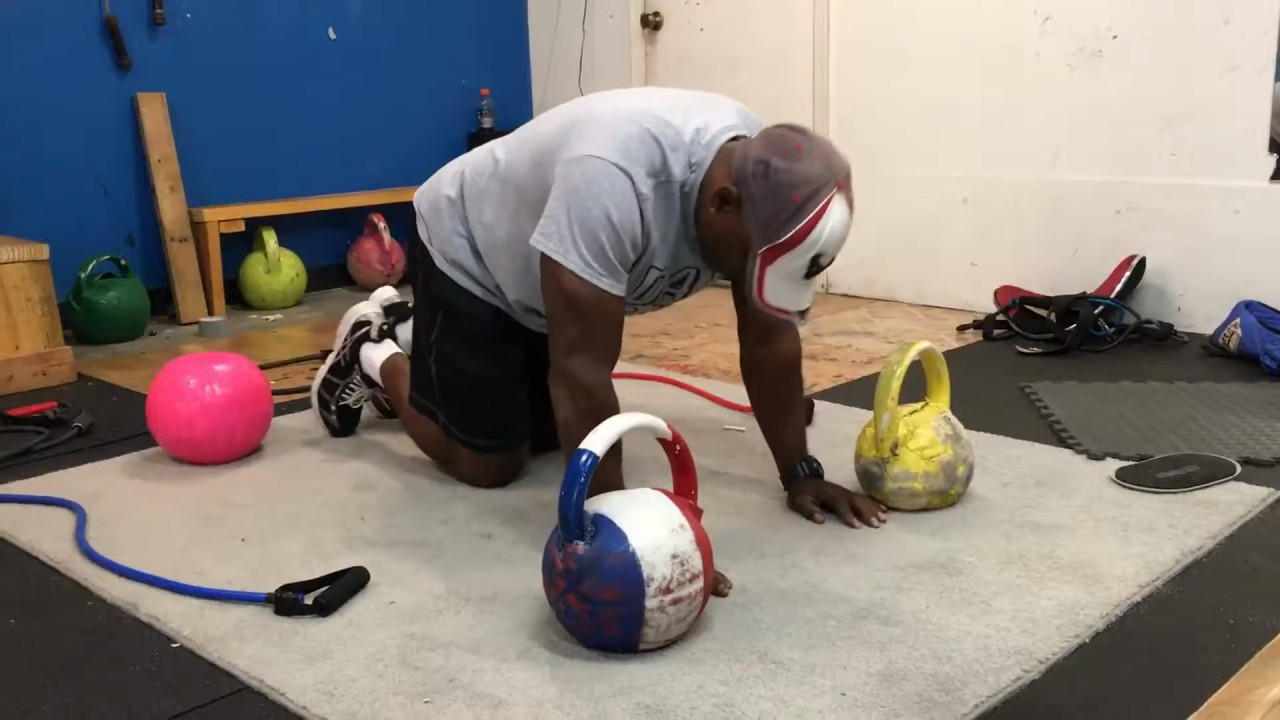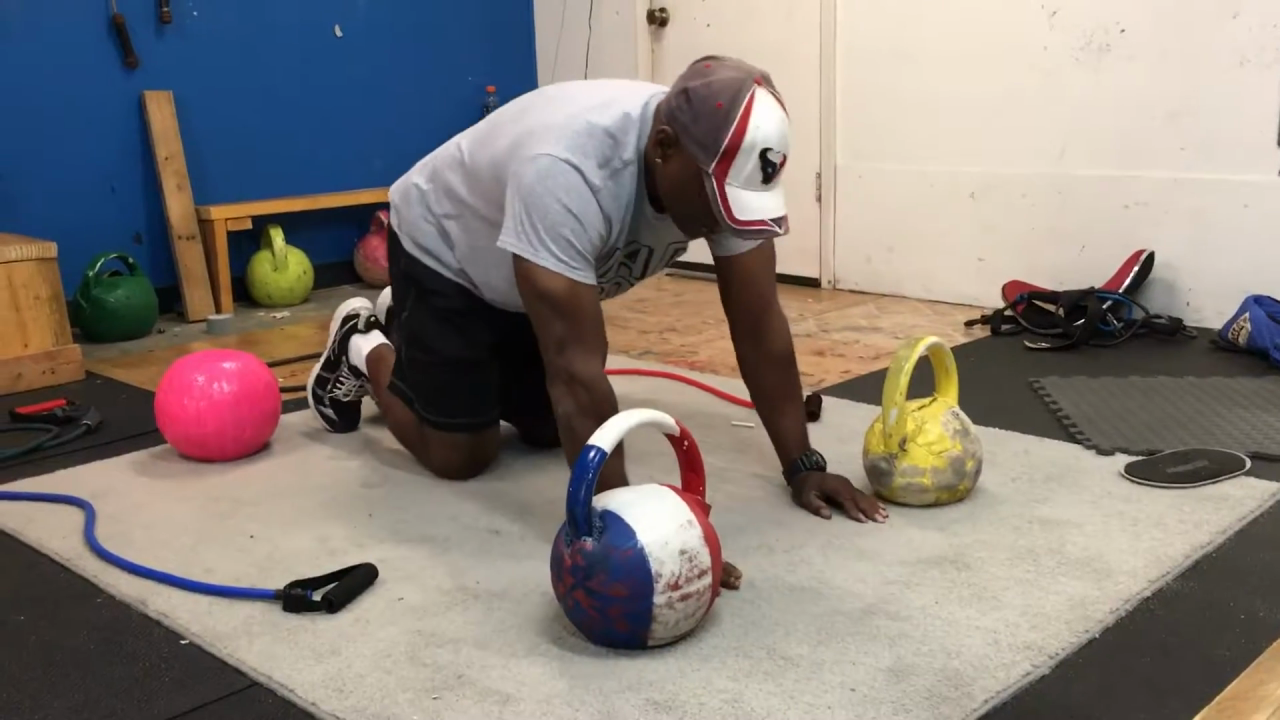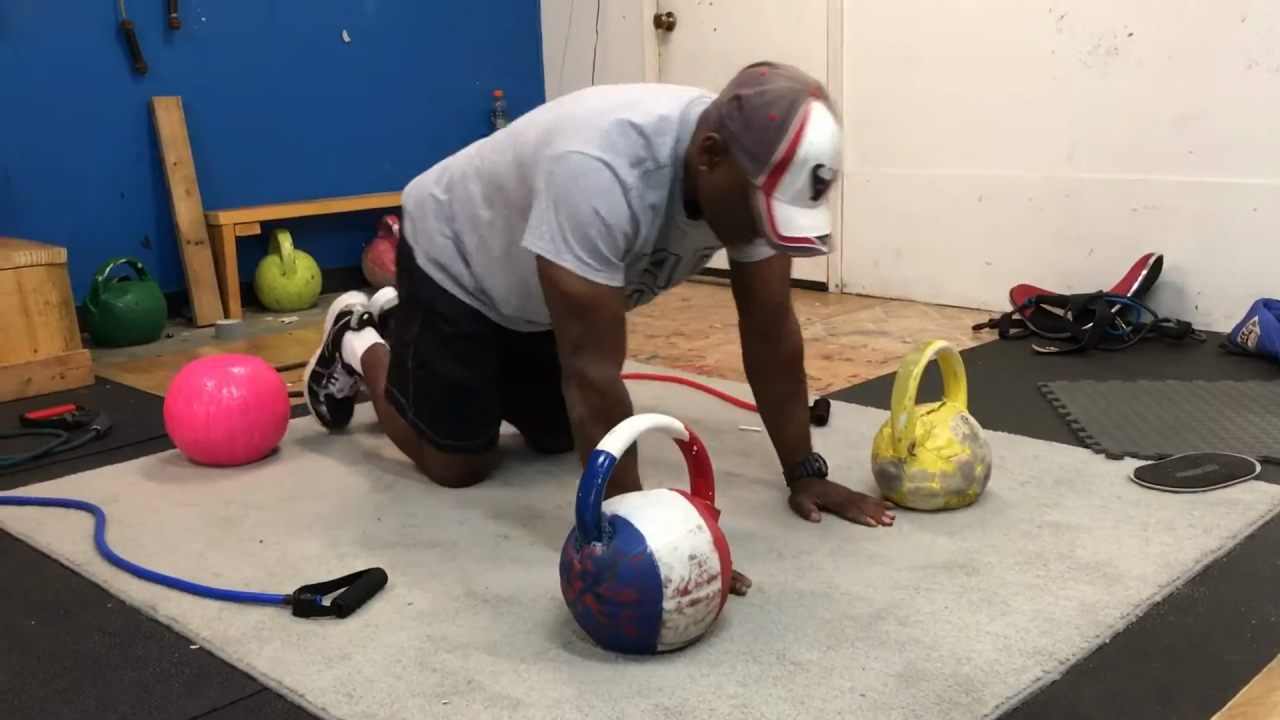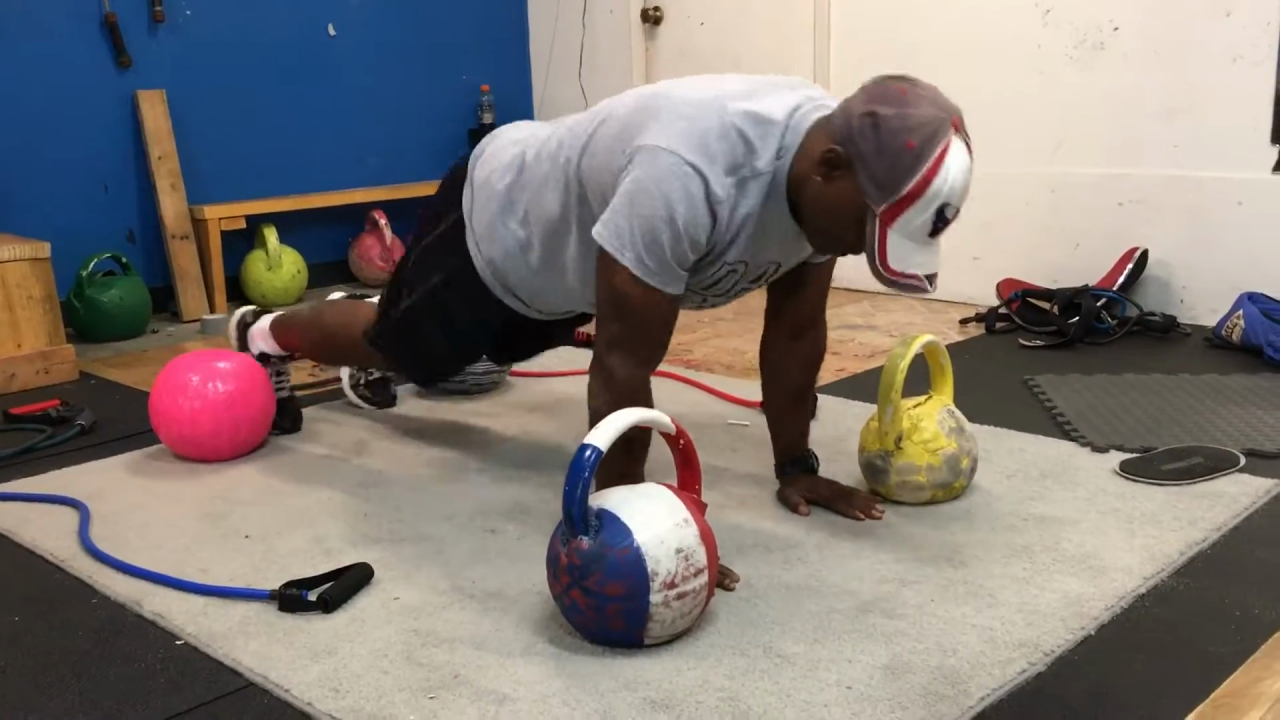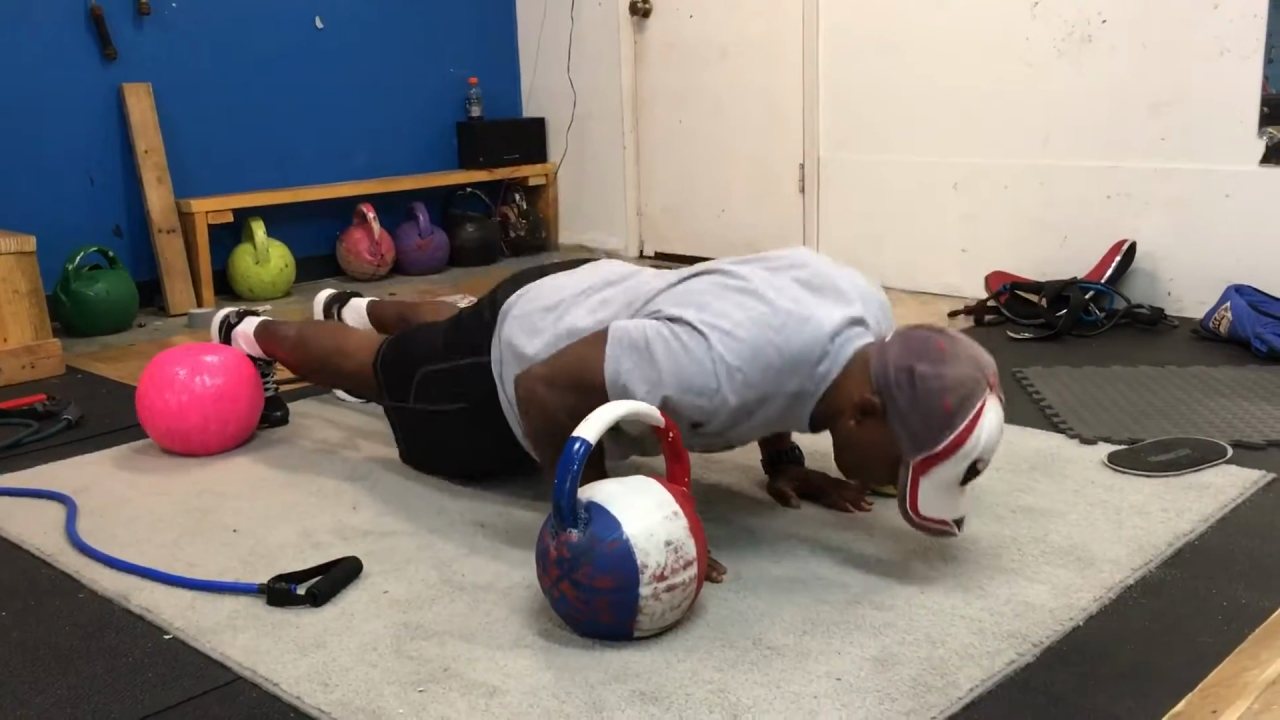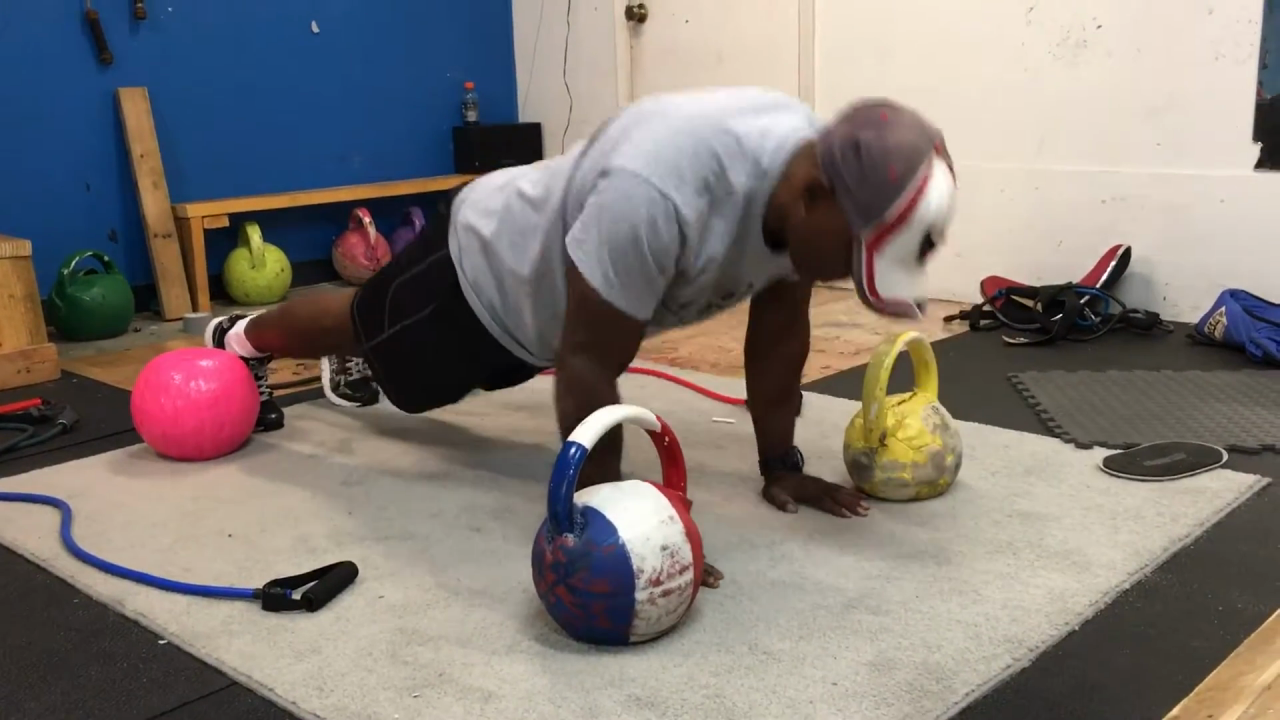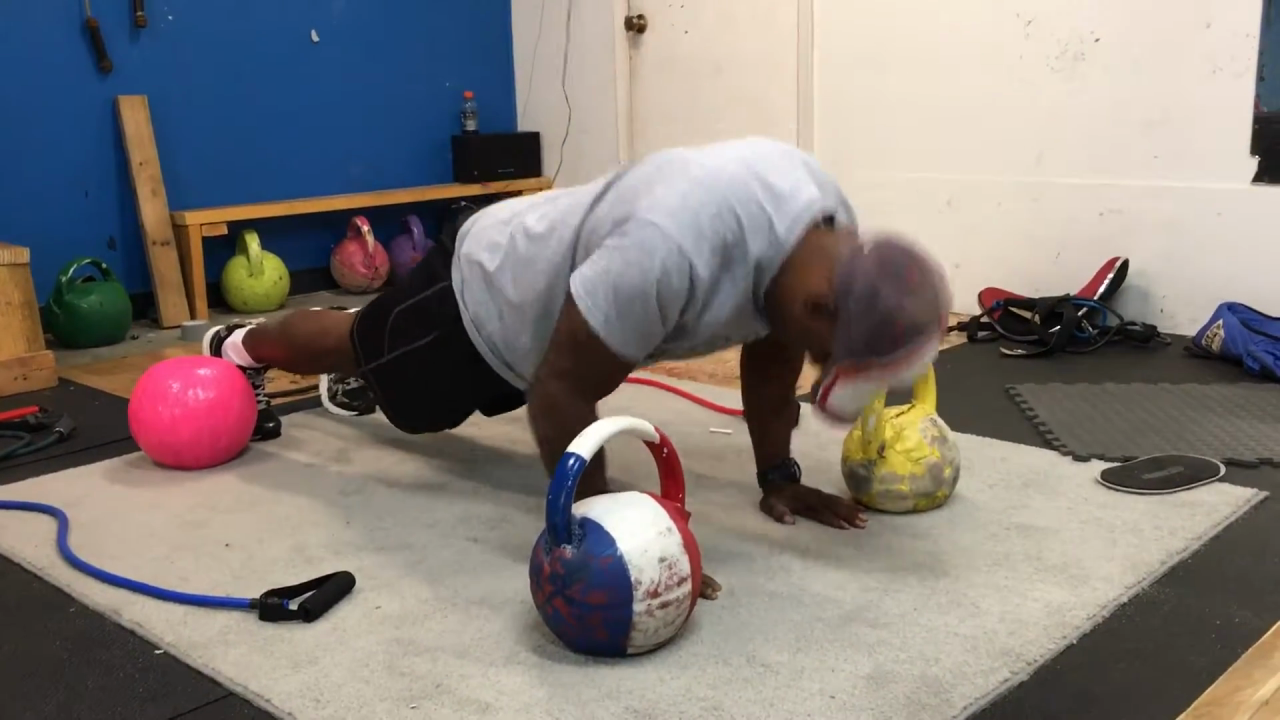
dt=0.5s
person 1, frame 1
left shoulder: (764, 188)
right shoulder: (617, 181)
left elbow: (770, 350)
right elbow: (583, 374)
left wrist: (803, 480)
left hip: (547, 288)
right hip: (472, 254)
left knee: (544, 438)
right knee: (491, 464)
left ankle: (409, 341)
right ankle: (372, 357)
person 1, frame 2
left shoulder: (728, 160)
right shoulder: (566, 172)
left elbow: (759, 326)
right elbow: (577, 367)
left wrist: (803, 466)
left hip: (526, 273)
right hip: (442, 245)
left knee: (548, 429)
right knee: (460, 454)
left ankle: (405, 322)
right ankle: (363, 348)
person 1, frame 3
left shoulder: (759, 172)
right shoulder: (601, 171)
left elbow: (770, 332)
right elbow: (594, 371)
left wrist: (804, 472)
left hip: (539, 283)
right hip: (457, 254)
left knee: (557, 437)
right knee: (458, 463)
left ankle: (404, 321)
right ankle: (359, 343)
person 1, frame 4
left shoulder: (832, 169)
right shoulder: (690, 171)
left elbow: (796, 330)
right elbow: (622, 367)
left wrist: (795, 466)
left hip: (568, 249)
right hip: (501, 223)
left knee: (492, 350)
right knee: (395, 342)
left ankle: (367, 306)
right ankle: (267, 335)
person 1, frame 5
left shoulder: (867, 321)
right shoulder: (720, 363)
right elbow: (541, 391)
left wrist: (781, 458)
left hip: (591, 301)
right hip: (521, 364)
left knee: (451, 325)
right knee: (386, 370)
left ankle: (355, 307)
right ankle: (251, 333)
person 1, frame 6
left shoulder: (816, 169)
right shoulder: (662, 192)
left elbow: (777, 330)
right elbow: (587, 369)
left wrist: (781, 465)
left hip: (556, 256)
right hip: (487, 265)
right knee: (369, 327)
left ankle: (348, 367)
right ankle: (240, 337)
person 1, frame 7
left shoulder: (829, 224)
right shoulder: (675, 250)
left elbow: (767, 341)
right elbow: (558, 392)
left wrist: (778, 477)
left hip: (560, 271)
right hip: (487, 293)
right knee: (365, 347)
left ankle: (346, 350)
right ankle: (239, 347)
